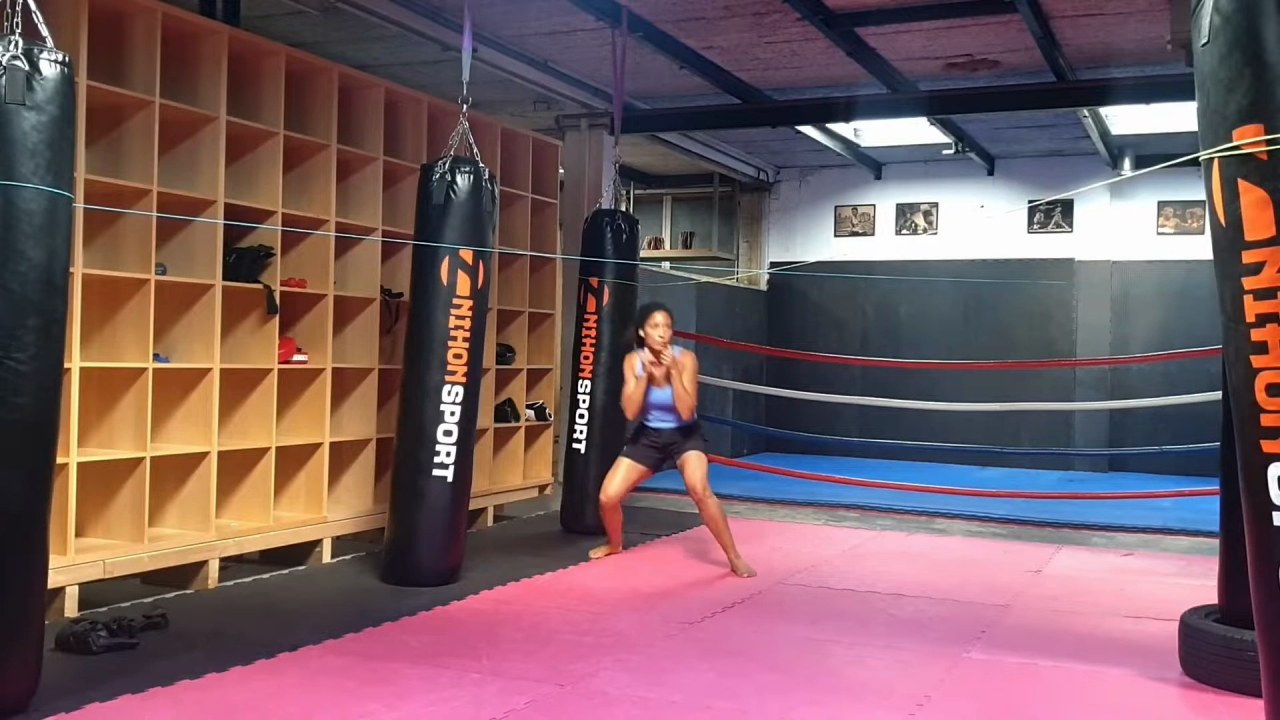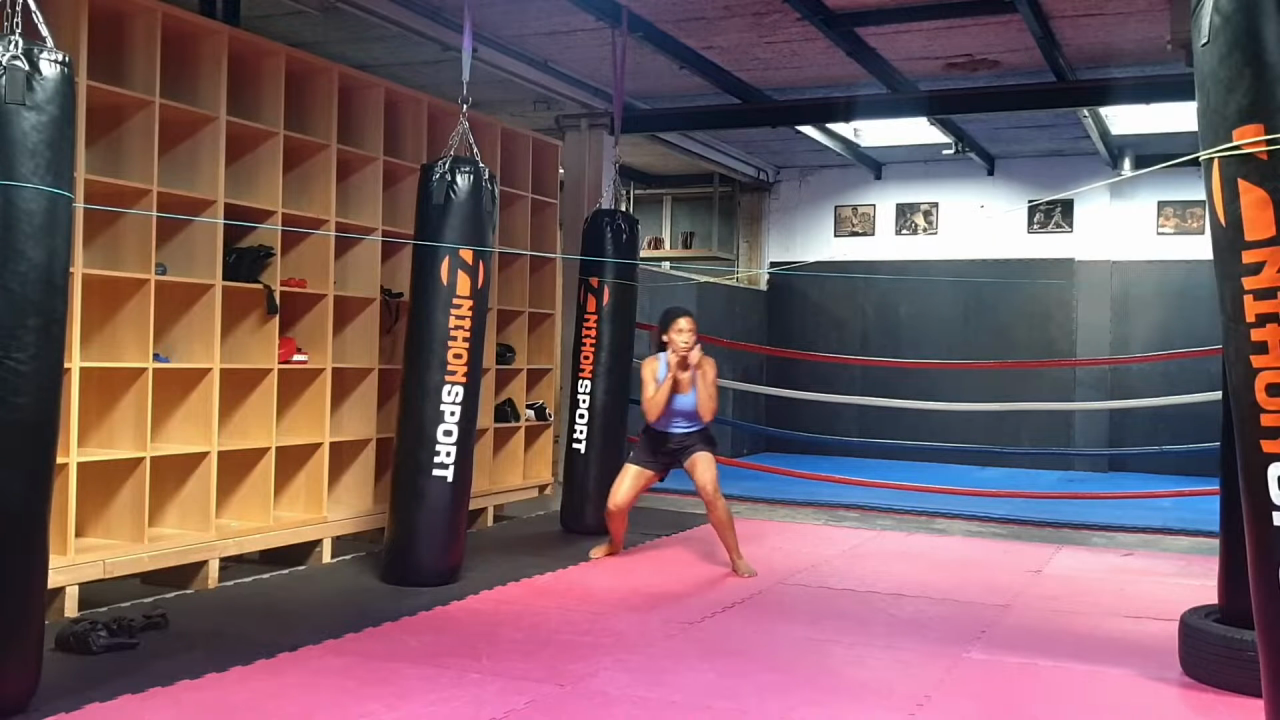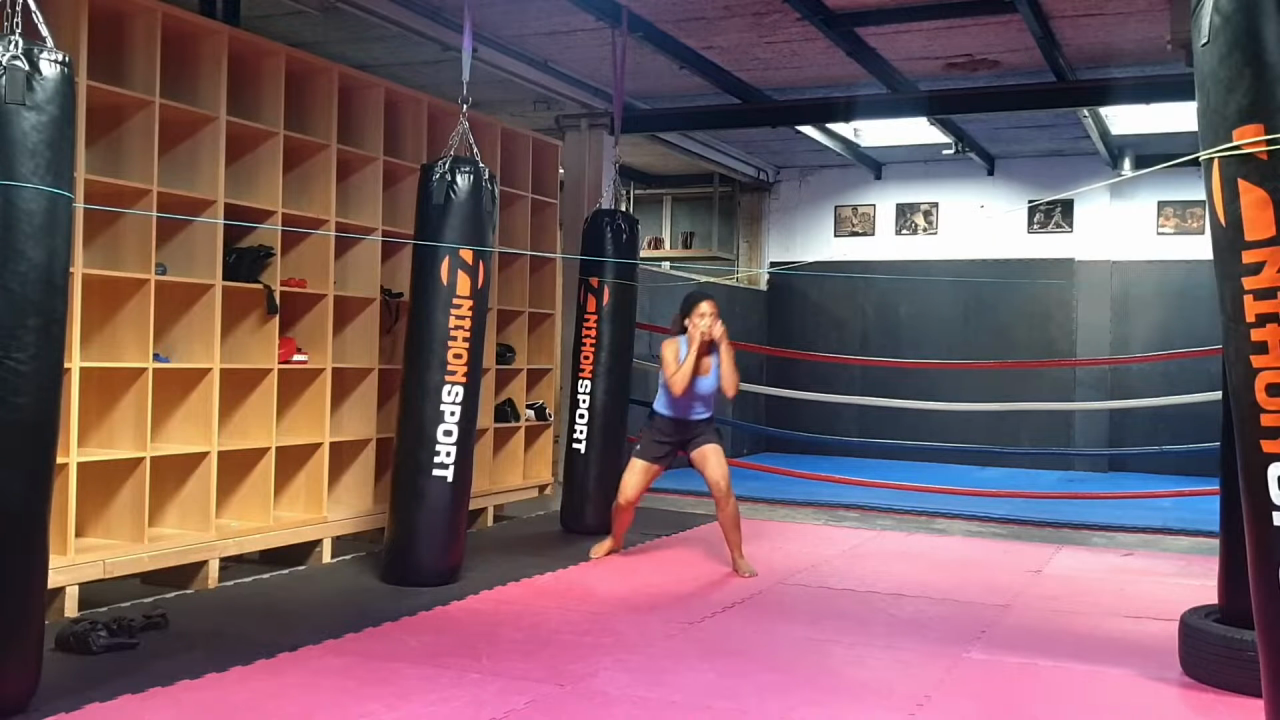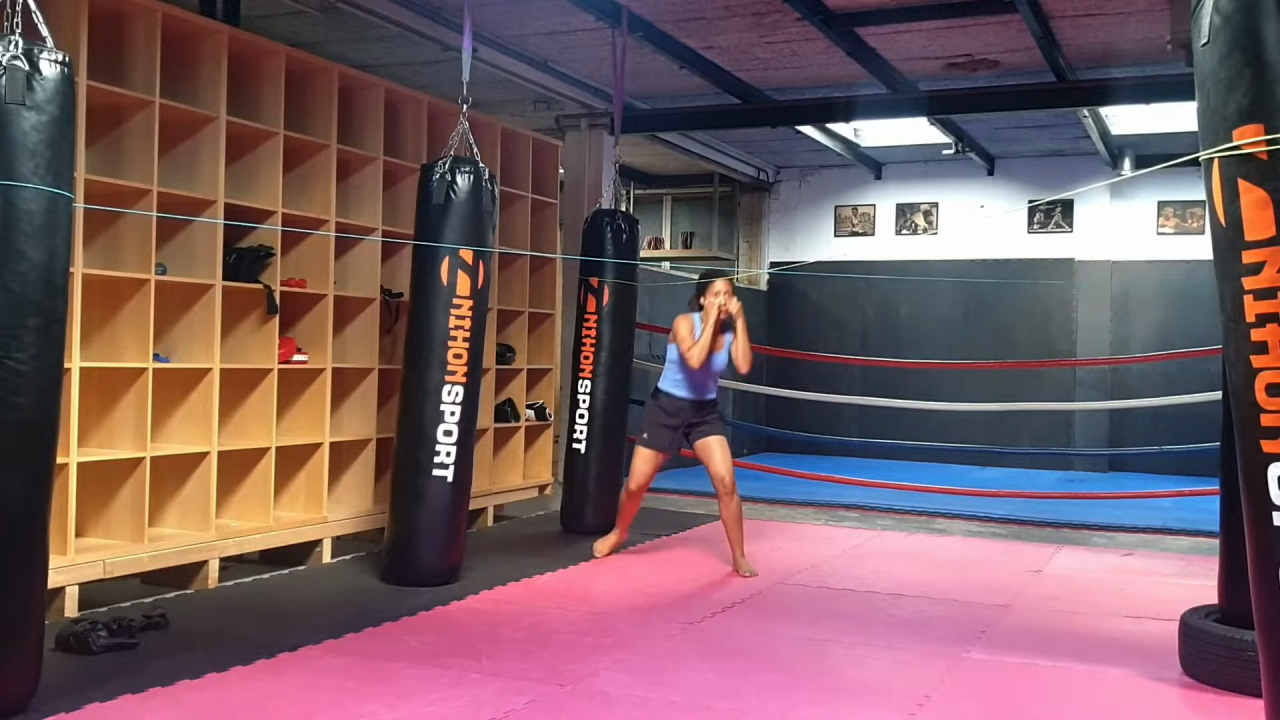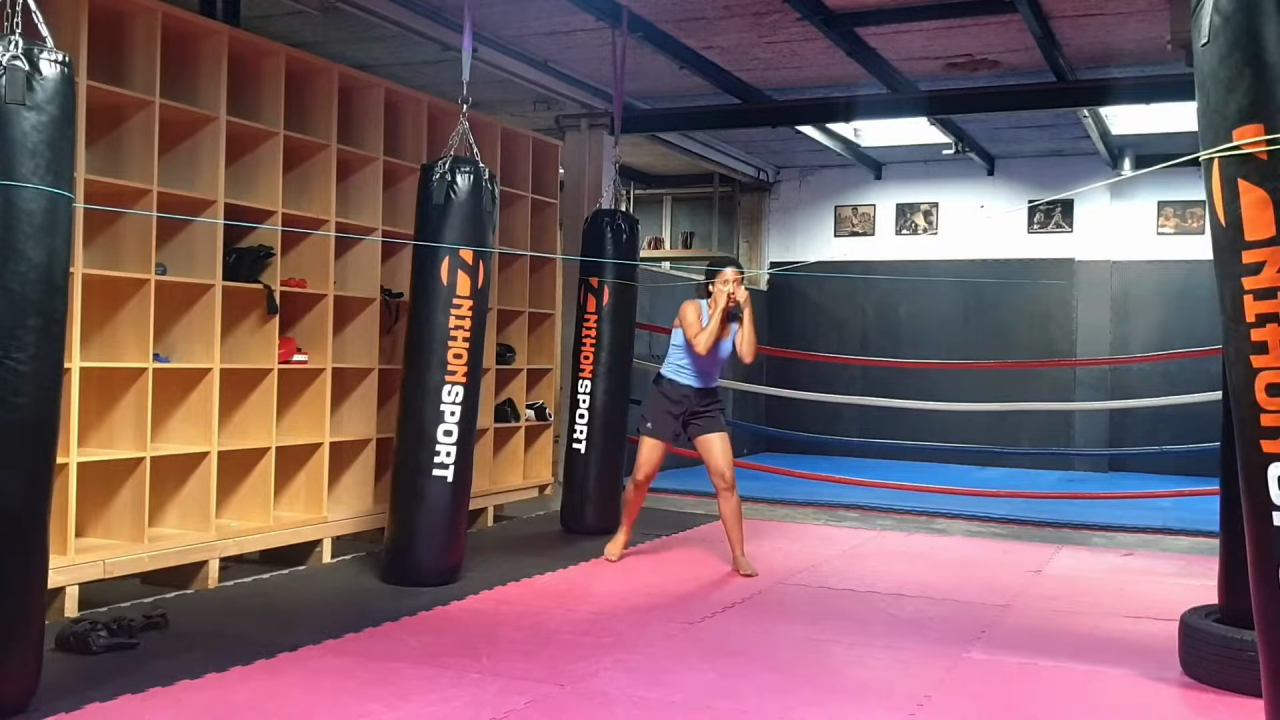
dt=0.1s
person 1, frame 1
left shoulder: (685, 359)
right shoulder: (632, 361)
left elbow: (687, 412)
right elbow: (630, 412)
left wrist: (671, 372)
right wrist: (645, 374)
left hip: (684, 434)
right hip: (648, 436)
left knee: (700, 490)
right knee: (607, 497)
left ankle: (735, 558)
right ankle: (614, 544)
person 1, frame 2
left shoulder: (707, 366)
right shoulder: (652, 366)
left elbow: (708, 415)
right elbow: (651, 415)
left wrist: (699, 374)
right wrist: (672, 374)
left hip: (694, 439)
right hip: (657, 440)
left knee: (710, 491)
right knee: (616, 504)
left ankle: (736, 559)
right ankle: (614, 545)
person 1, frame 3
left shoulder: (721, 350)
right shoulder: (673, 346)
left elbow: (731, 391)
right elbow: (677, 389)
left wrist: (724, 345)
right wrist: (695, 347)
left hip: (701, 429)
right hip: (662, 427)
left knee: (722, 486)
right knee: (625, 497)
left ankle: (738, 557)
right ankle: (615, 540)
person 1, frame 4
left shoulder: (730, 330)
right shoulder: (685, 322)
left elbow: (745, 366)
right elbow: (694, 360)
left wrist: (740, 322)
right wrist: (711, 321)
left hip: (705, 411)
right hip: (666, 407)
left knee: (726, 482)
right knee: (636, 486)
left ankle: (739, 558)
right ankle: (618, 534)
person 1, frame 5
left shoulder: (737, 319)
right shoulder: (691, 308)
left elbow: (748, 356)
right elbow: (701, 347)
left wrist: (746, 309)
right wrist: (719, 309)
left hip: (706, 401)
right hip: (668, 395)
left knee: (726, 479)
right knee: (643, 476)
left ankle: (739, 556)
right ankle: (624, 532)
